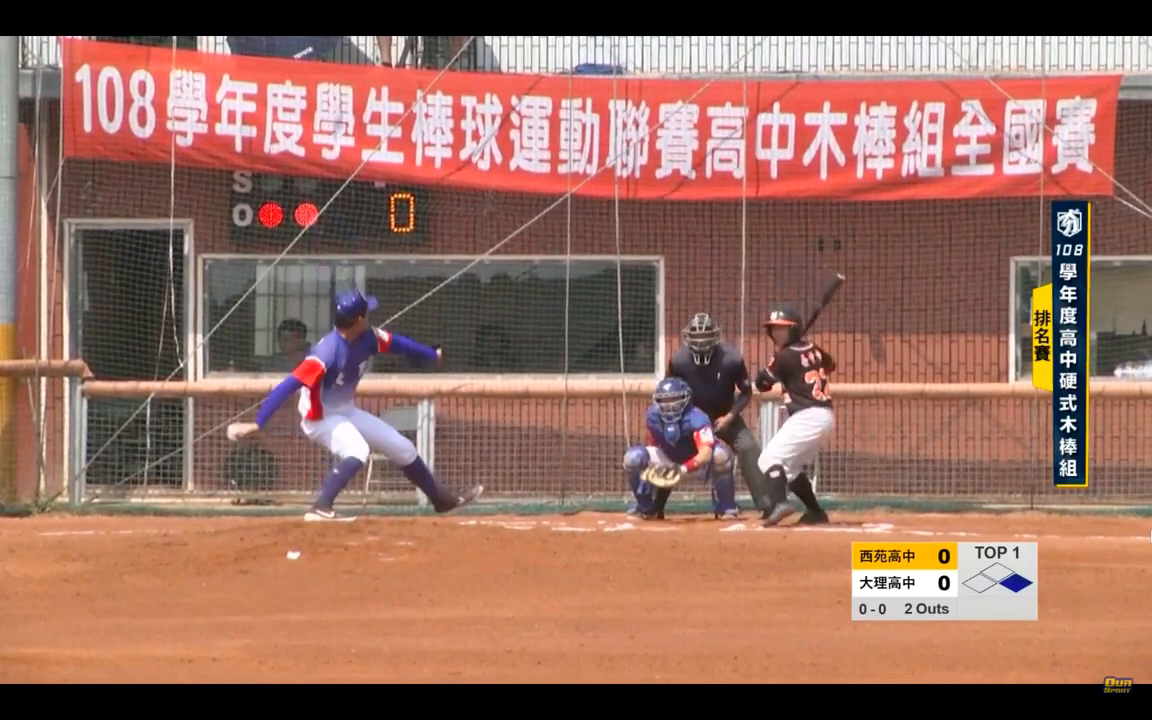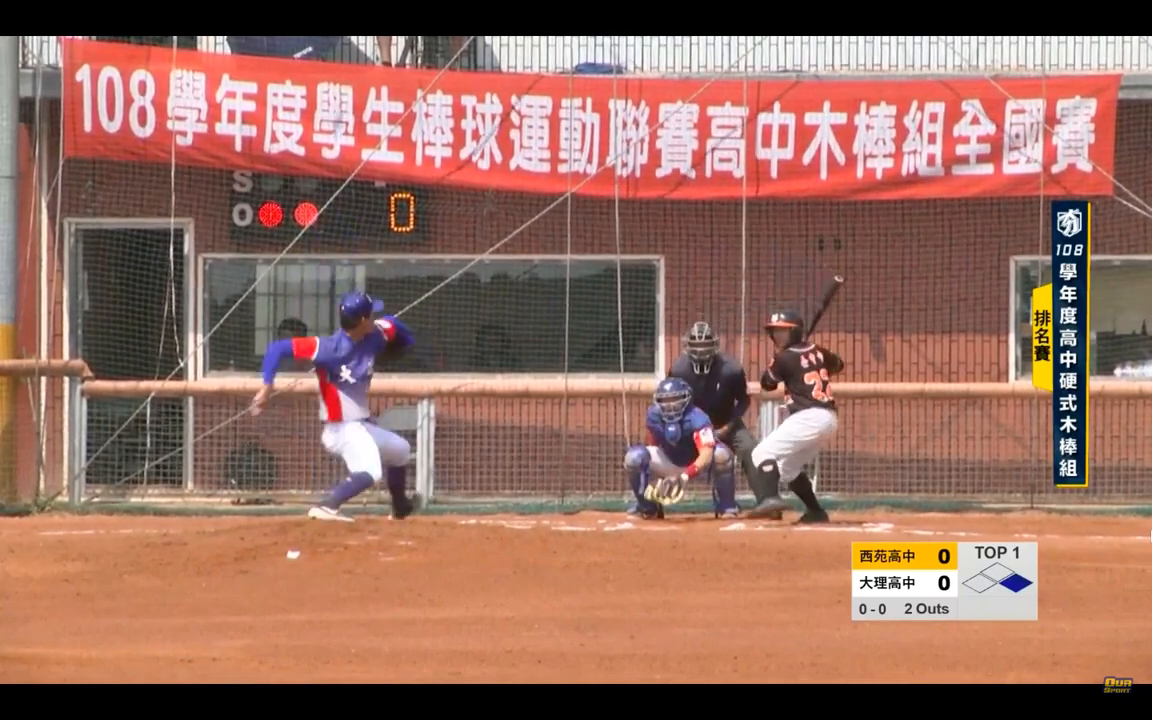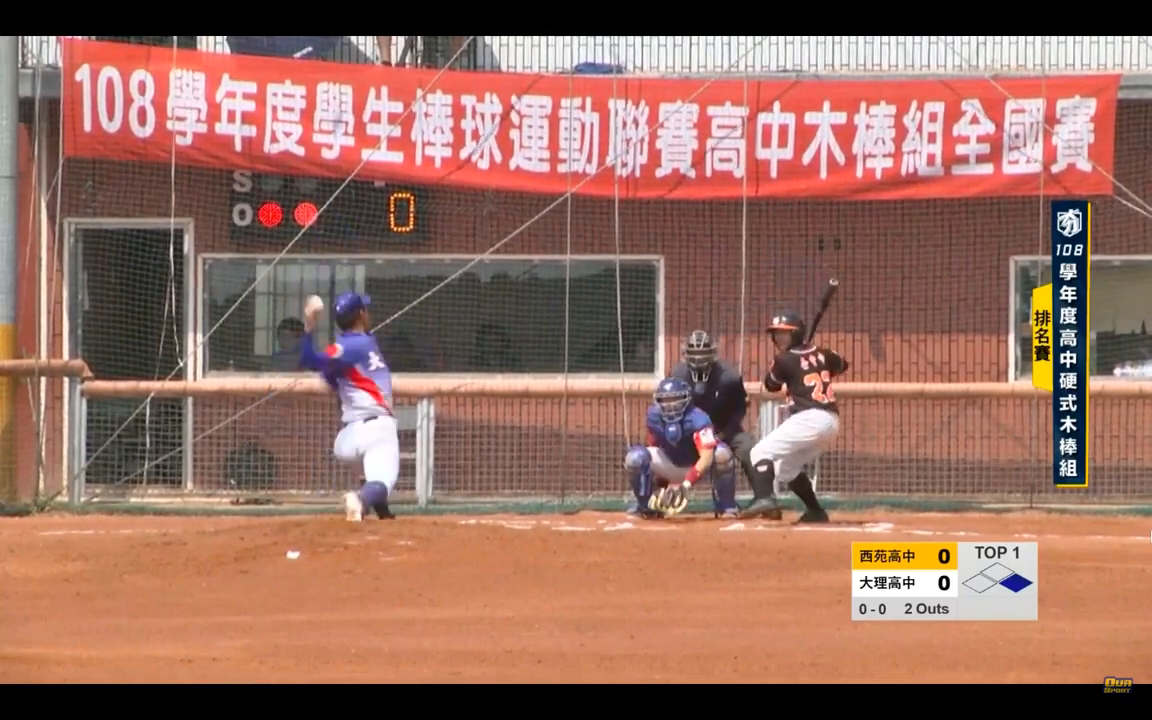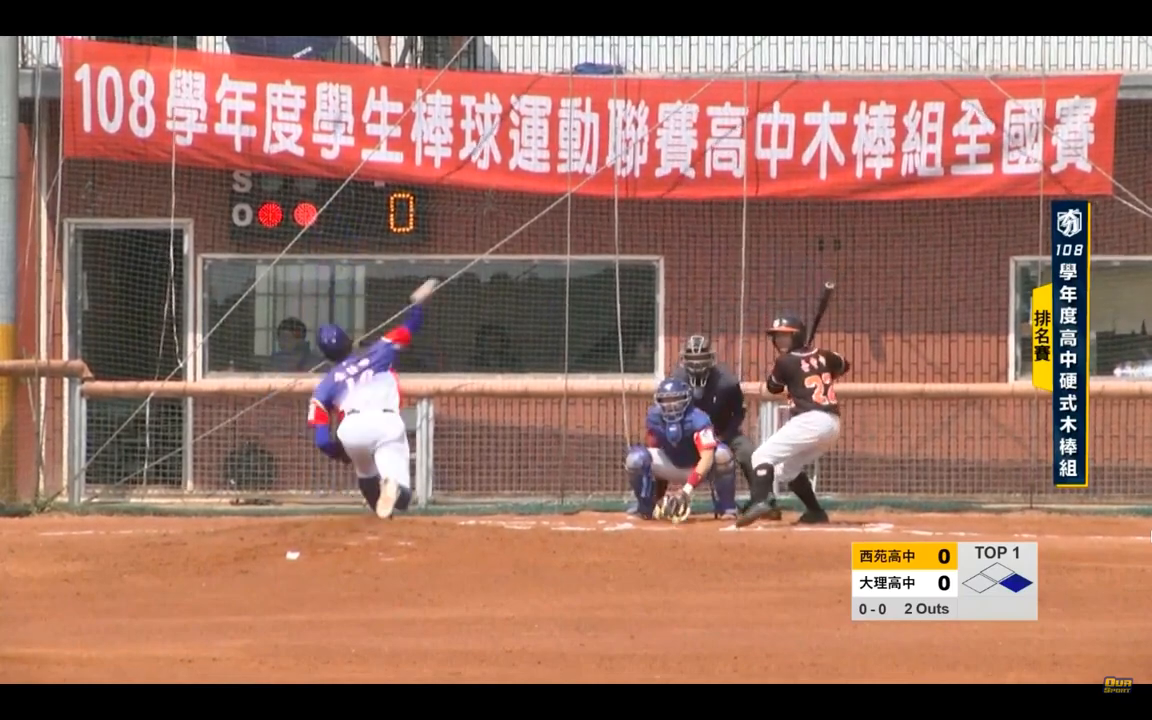
dt=0.1s
person 1, frame 1
left shoulder: (369, 338)
right shoulder: (325, 355)
left elbow: (399, 343)
right elbow: (288, 387)
left wrist: (432, 355)
right wrist: (258, 424)
left hip: (347, 413)
right hip: (321, 421)
left knee: (403, 447)
right knee: (356, 453)
left ankle: (443, 498)
right ankle: (320, 509)
person 1, frame 2
left shoulder: (374, 335)
right shoulder: (327, 348)
left elbow: (399, 333)
right elbow: (277, 347)
right wrist: (267, 386)
left hip: (361, 424)
right hip: (343, 427)
left knee: (401, 450)
right knee: (370, 472)
left ankle: (401, 506)
right ankle: (327, 507)
person 1, frame 3
left shoulder: (357, 341)
right shoulder: (351, 345)
right elbow: (309, 359)
right wrist: (309, 327)
left hip: (349, 438)
left ankle: (380, 508)
person 1, frame 4
left shoulder: (324, 387)
right shoulder: (373, 355)
left elbow: (322, 442)
right elbow: (408, 328)
left wrist: (343, 455)
right wrist: (418, 302)
left hip: (352, 432)
right hip: (388, 426)
left knee: (365, 474)
right knee: (400, 494)
right ankle: (391, 486)
person 2, frame 1
left shoulder: (784, 356)
right shoulder: (813, 349)
left elbow: (762, 384)
right elbow: (830, 365)
left wrist: (775, 360)
left hip: (809, 417)
right hip: (825, 417)
left knee: (770, 458)
right knee: (789, 467)
left ankle: (780, 504)
right ankle: (815, 512)
person 2, frame 2
left shoulder: (784, 357)
right shoulder: (817, 350)
left elbow: (767, 384)
right elbow: (838, 365)
left hip: (809, 417)
right hip: (827, 418)
left knee: (763, 453)
right knee: (789, 467)
right ankle: (816, 511)
person 2, frame 3
left shoulder: (785, 359)
right shoulder: (820, 352)
left elbow: (771, 385)
right elbow: (842, 364)
left hip: (810, 418)
right hip: (830, 421)
left knee: (762, 451)
right knee: (788, 467)
left ankle: (763, 498)
right ankle: (816, 511)
person 2, frame 4
left shoulder: (785, 362)
right shoulder: (822, 355)
left elbow: (773, 387)
right elbow: (844, 366)
left hip: (811, 421)
right hip: (831, 423)
left knee: (763, 456)
right knee: (788, 468)
left ankle: (760, 502)
right ankle: (815, 512)
person 3, frame 1
left shoulder: (732, 359)
right shoulder: (678, 359)
left elbow: (745, 392)
left wrist: (730, 416)
left hip: (725, 416)
left knee: (750, 450)
left ankle: (768, 504)
person 3, frame 2
left shoulder: (731, 368)
right shoulder: (679, 368)
left elbow: (744, 400)
left wrist: (727, 427)
left hip: (727, 422)
left knee: (750, 451)
left ankle: (770, 503)
person 3, frame 3
left shoulder: (730, 376)
right shoulder: (679, 375)
left elbow: (741, 407)
left wrist: (724, 433)
left hip: (724, 427)
left knee: (751, 452)
left ankle: (768, 504)
person 3, frame 4
left shoulder: (727, 381)
right shoulder: (677, 379)
left elbow: (739, 413)
left wrist: (722, 438)
left hip: (723, 431)
left knee: (750, 454)
left ankle: (768, 504)
person 4, frame 1
left shoulder: (697, 418)
right shoulder: (653, 416)
left elbow: (706, 453)
right elbow: (653, 445)
left wrist: (683, 470)
left hip: (698, 465)
right hip: (669, 463)
left knee: (719, 454)
right knee: (633, 457)
left ankle: (726, 507)
right ankle: (646, 508)
person 4, frame 2
left shoulder: (697, 418)
right shoulder: (654, 416)
left elbow: (706, 455)
right elbow: (653, 445)
left wrist: (684, 477)
left hip: (697, 465)
right hip: (670, 463)
left knee: (721, 453)
right knee: (634, 457)
left ankle: (726, 507)
right ankle: (646, 507)
person 4, frame 3
left shoulder: (698, 419)
right shoulder: (654, 416)
left elbow: (707, 457)
right elbow: (652, 448)
left wrist: (686, 484)
left hip: (698, 465)
right hip: (670, 464)
left knee: (721, 453)
right knee: (634, 458)
left ankle: (726, 506)
right ankle: (646, 506)
person 4, frame 4
left shoulder: (698, 419)
right shoulder: (654, 417)
left elbow: (707, 458)
right elbow: (653, 449)
left wrist: (688, 489)
left hip: (698, 467)
right hip: (671, 465)
left knee: (722, 454)
right knee: (635, 459)
left ankle: (726, 507)
right ankle: (646, 508)
